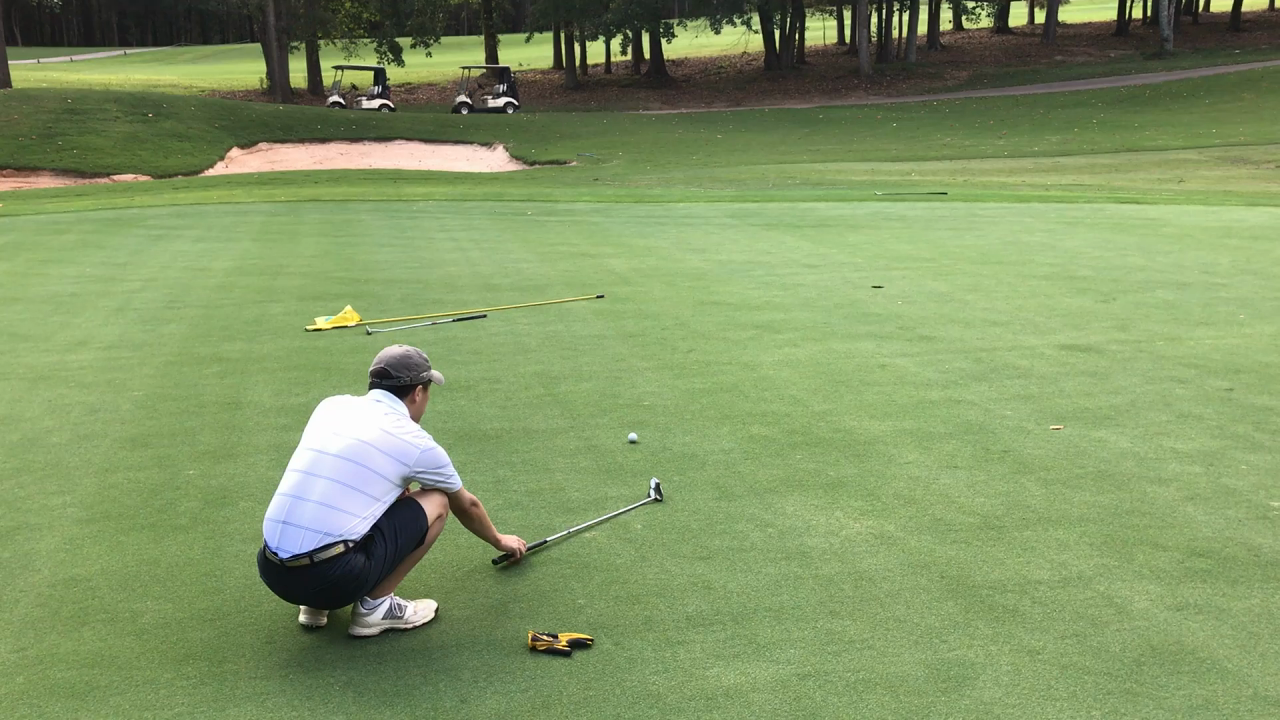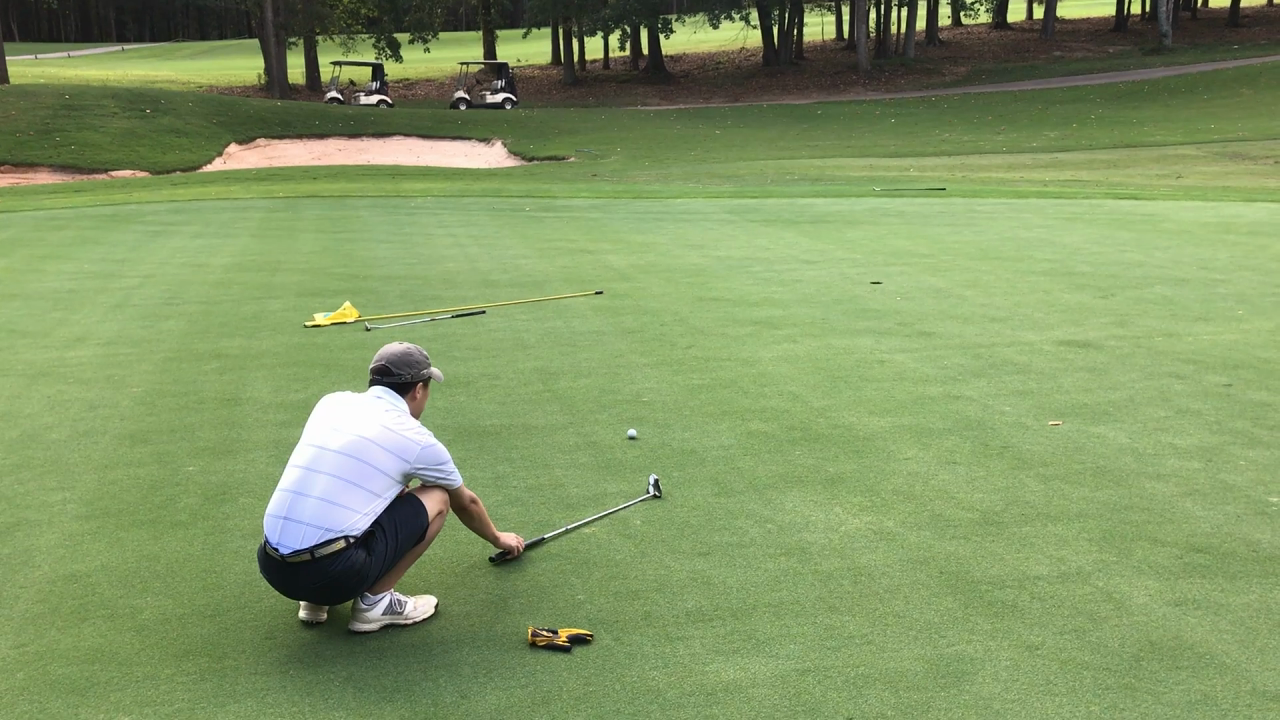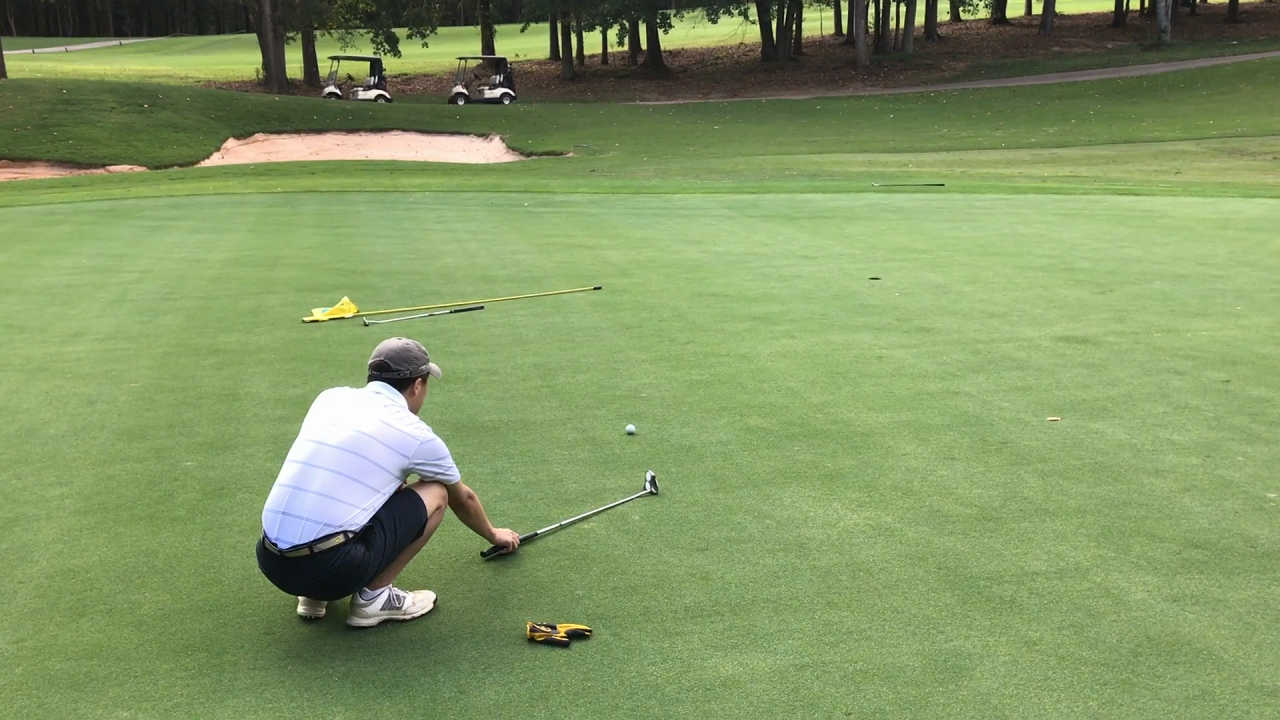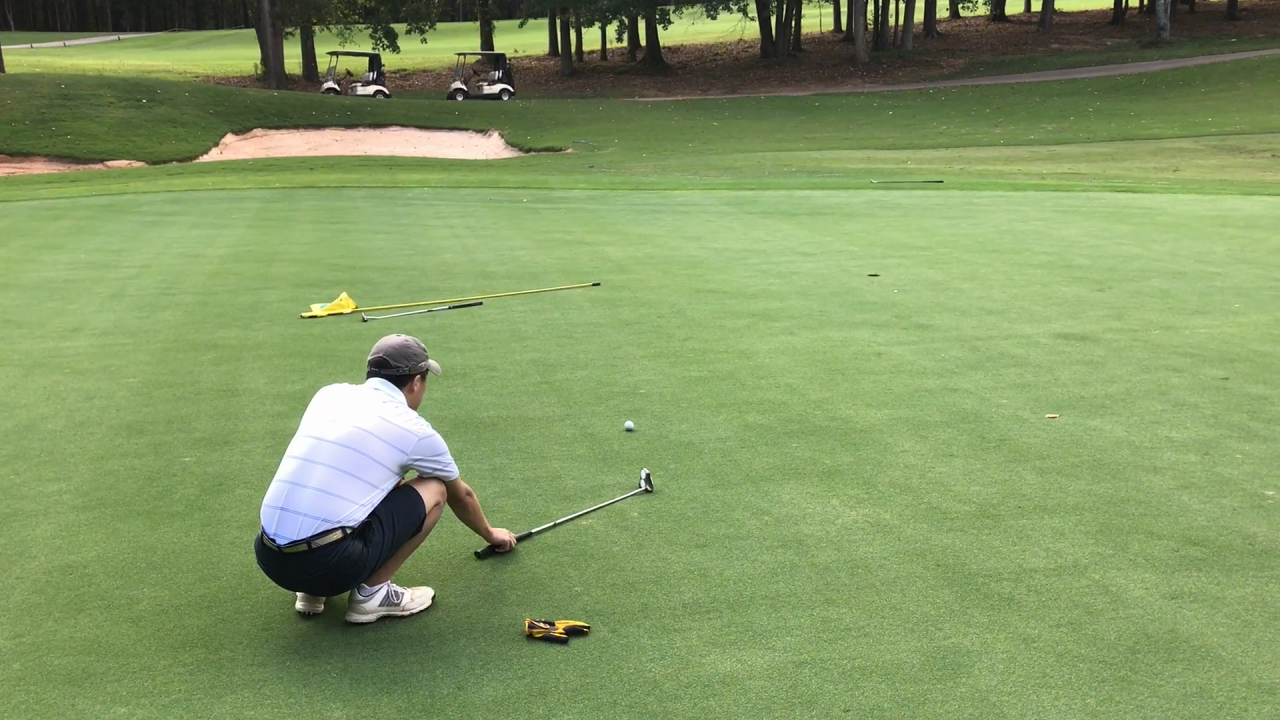
dt=0.2s
person 1, frame 1
left shoulder: (330, 406)
right shoulder: (415, 442)
right elbow: (466, 507)
right wrist: (499, 540)
left hip: (272, 570)
right hip: (331, 577)
right knee: (437, 502)
left ankle: (316, 603)
right ankle: (374, 607)
person 1, frame 2
left shoulder: (331, 402)
right shoulder: (416, 438)
right elbow: (466, 504)
right wrist: (497, 538)
left hip: (272, 566)
right hip: (331, 572)
right knee: (437, 499)
left ankle: (316, 597)
right ankle: (374, 602)
person 1, frame 3
left shoulder: (330, 397)
right shoulder: (415, 433)
right elbow: (463, 499)
right wrist: (492, 534)
left hip: (270, 562)
right hip: (331, 568)
right knee: (436, 494)
left ankle: (313, 596)
right ankle: (373, 598)
person 1, frame 4
left shoulder: (329, 393)
right shoulder: (413, 429)
right elbow: (461, 496)
right wrist: (490, 533)
left hip: (269, 556)
right hip: (329, 563)
right knee: (434, 490)
left ankle: (313, 589)
right ankle: (371, 593)
